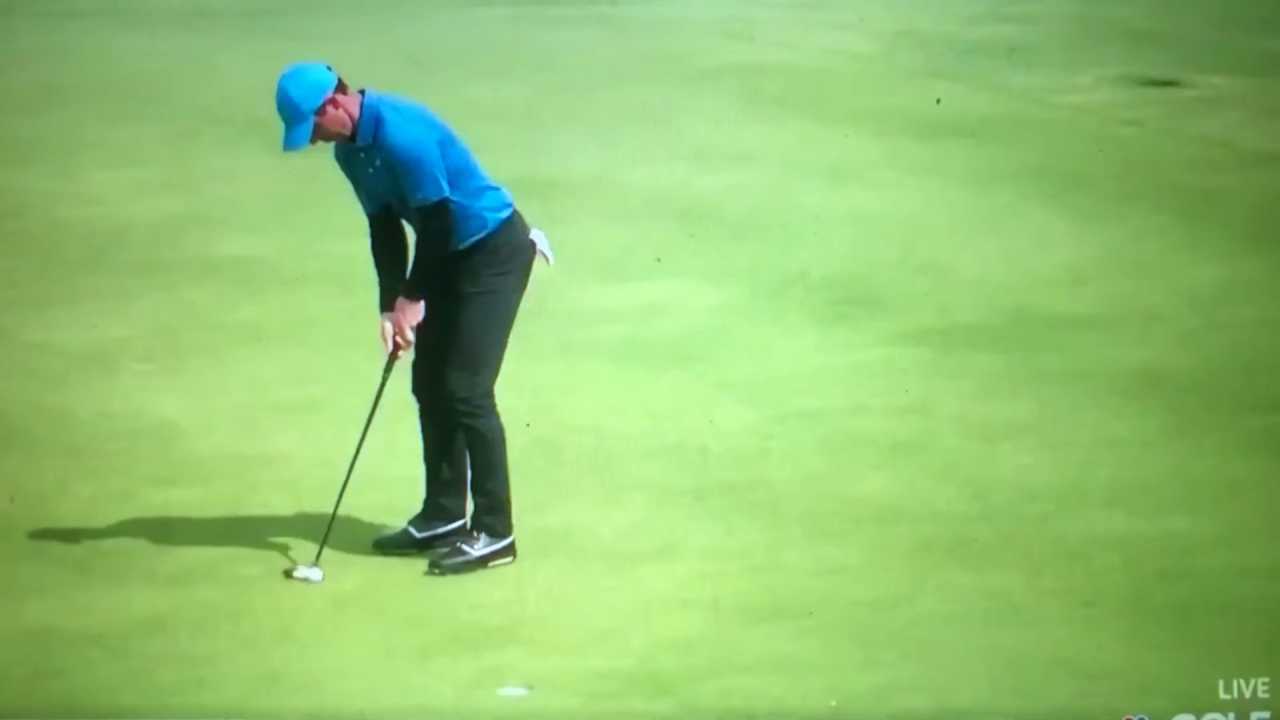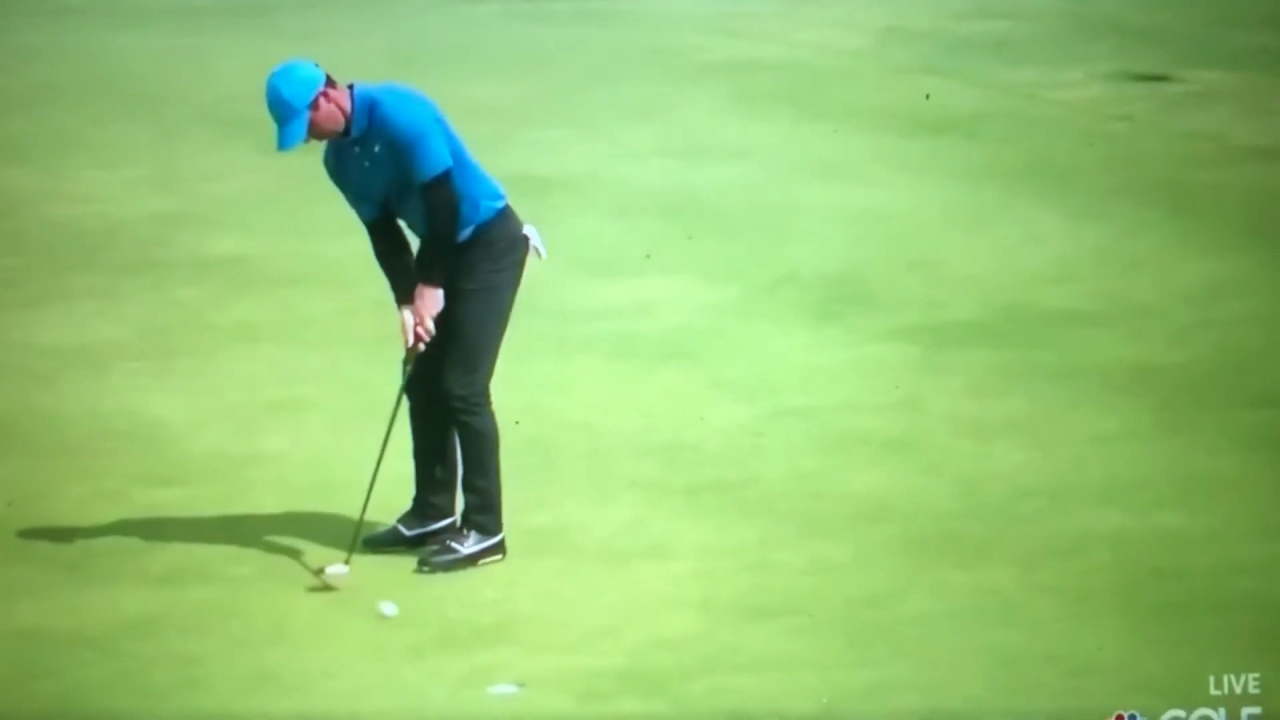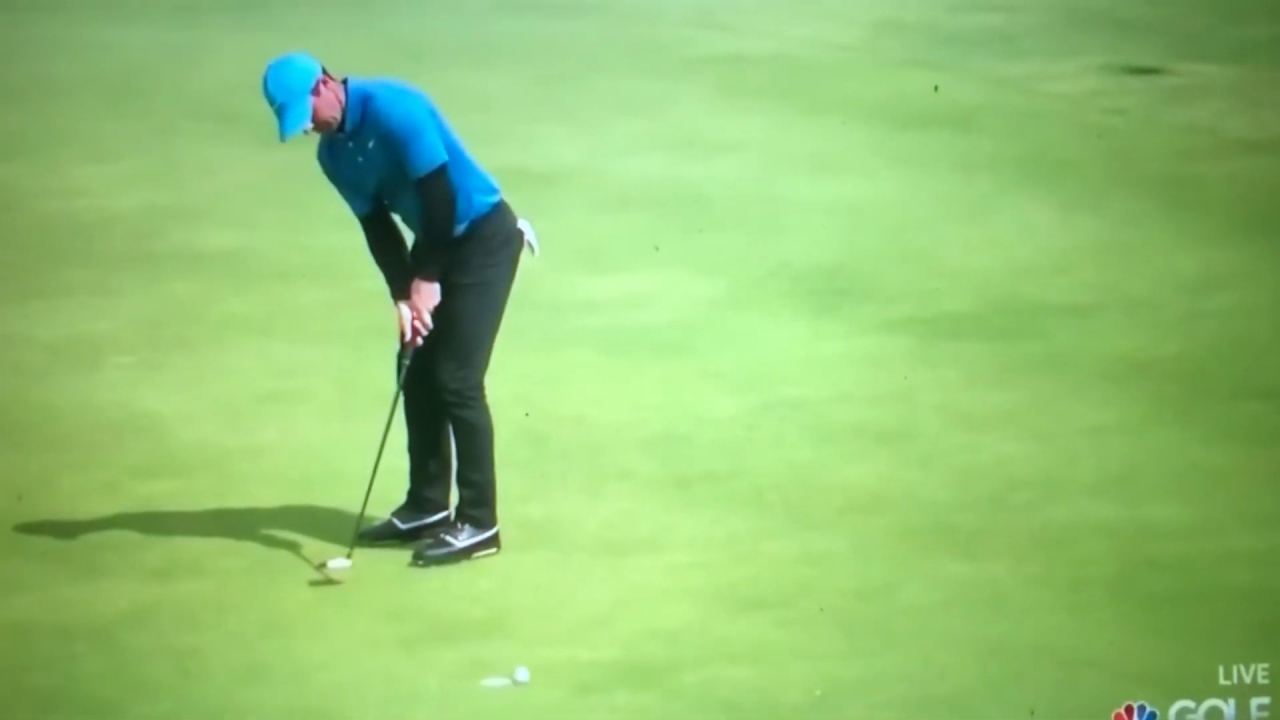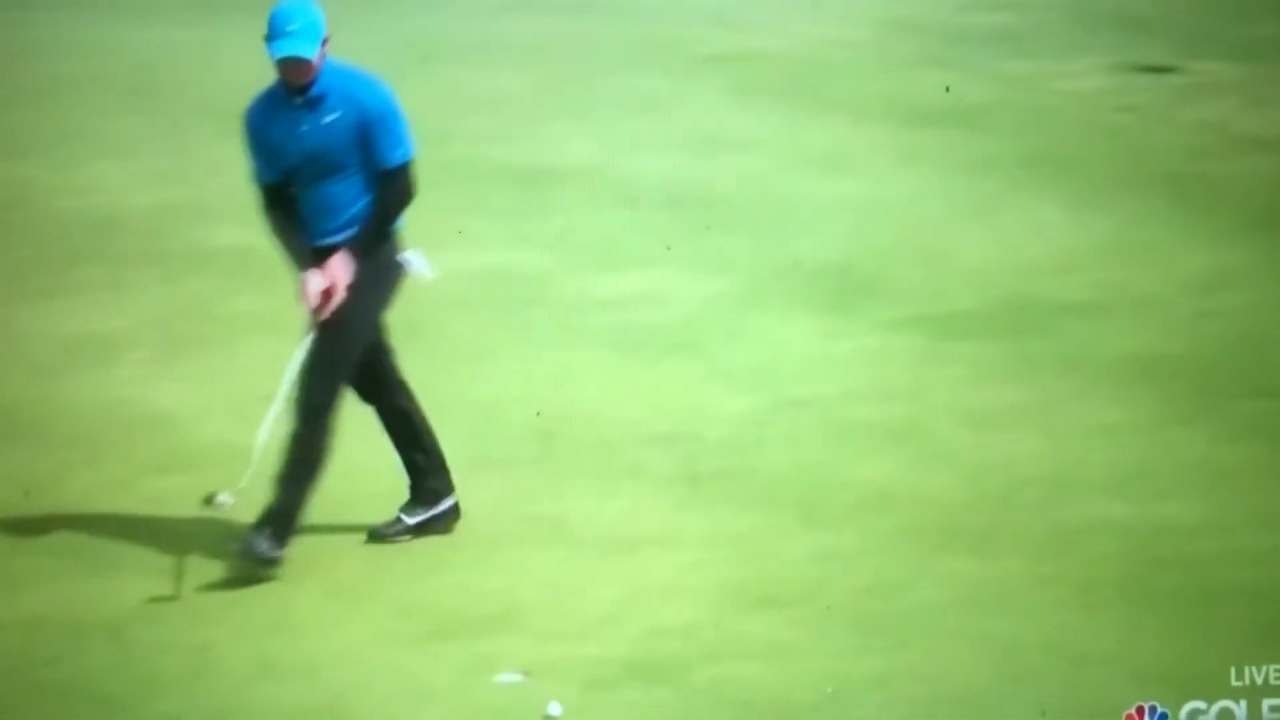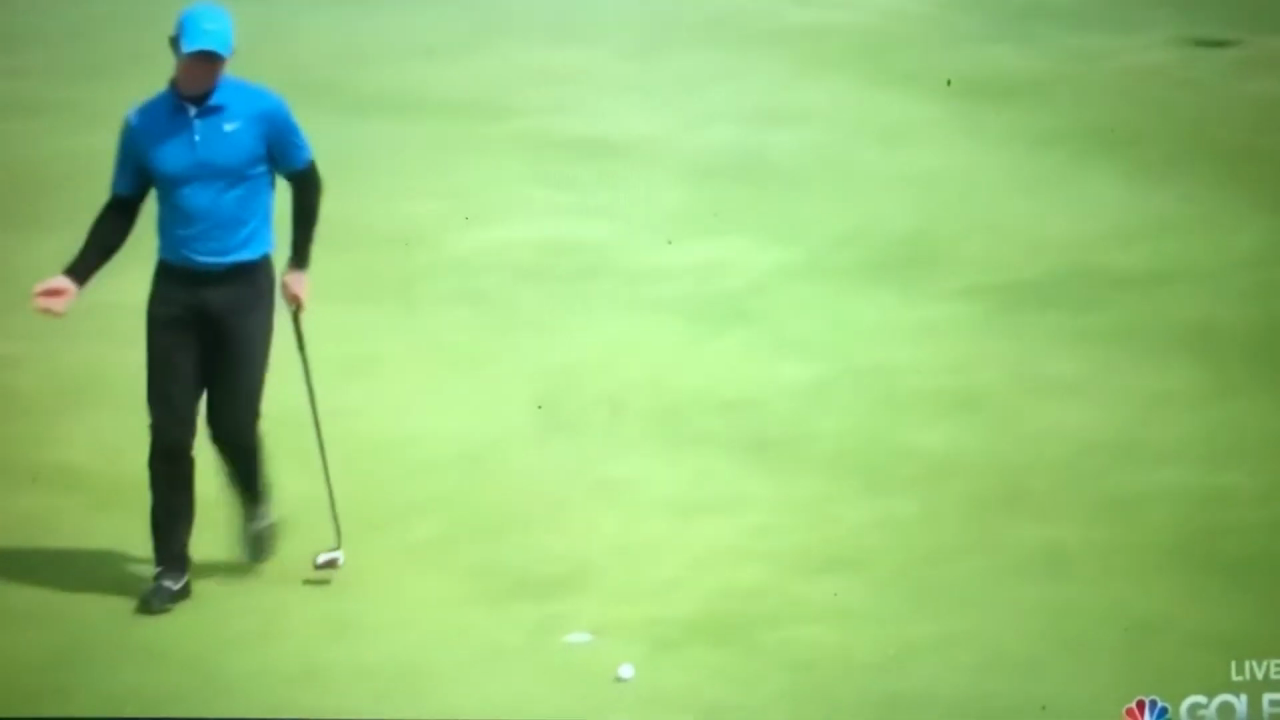
dt=1s
person 1, frame 1
left shoulder: (401, 131)
right shoulder: (349, 151)
left elbow: (436, 219)
right elbow: (384, 228)
left wrist: (413, 298)
right wrist: (390, 307)
left hip: (494, 249)
right hip: (449, 254)
left knee: (466, 390)
right knee: (430, 385)
left ankle: (494, 532)
right ankle: (444, 514)
person 1, frame 2
left shoulder: (397, 112)
right shoulder: (339, 158)
left elbow: (444, 199)
right elbow: (383, 231)
left wrist: (430, 285)
right wrist: (406, 301)
left hip: (488, 242)
right hip: (442, 247)
left knee: (462, 386)
right knee: (423, 382)
left ankle: (484, 529)
right ankle: (433, 512)
person 1, frame 3
left shoulder: (393, 108)
right shoulder: (332, 152)
left elbow: (439, 193)
right elbow: (377, 226)
left wrist: (426, 279)
right wrist: (402, 295)
left hip: (483, 236)
right hip: (436, 242)
left knee: (456, 379)
right knee: (418, 374)
left ankle: (478, 522)
right ankle: (428, 505)
person 1, frame 4
left shoulder: (365, 96)
right shoulder: (262, 115)
left elbow: (399, 187)
right elbow: (276, 201)
left wrist: (350, 257)
right wrist: (306, 268)
left hip: (368, 257)
right hip: (321, 261)
left knee: (317, 388)
right knee: (374, 377)
left ankle: (279, 526)
right ankle: (434, 496)
person 1, frame 5
left shoulder: (263, 111)
right shoulder: (142, 125)
left elbow: (306, 181)
right elbow: (121, 210)
left wrist: (298, 266)
right wrist: (75, 276)
left hip: (244, 287)
right hip: (175, 290)
left knee: (231, 423)
right knee: (169, 433)
left ankle: (255, 505)
right ankle: (171, 568)
